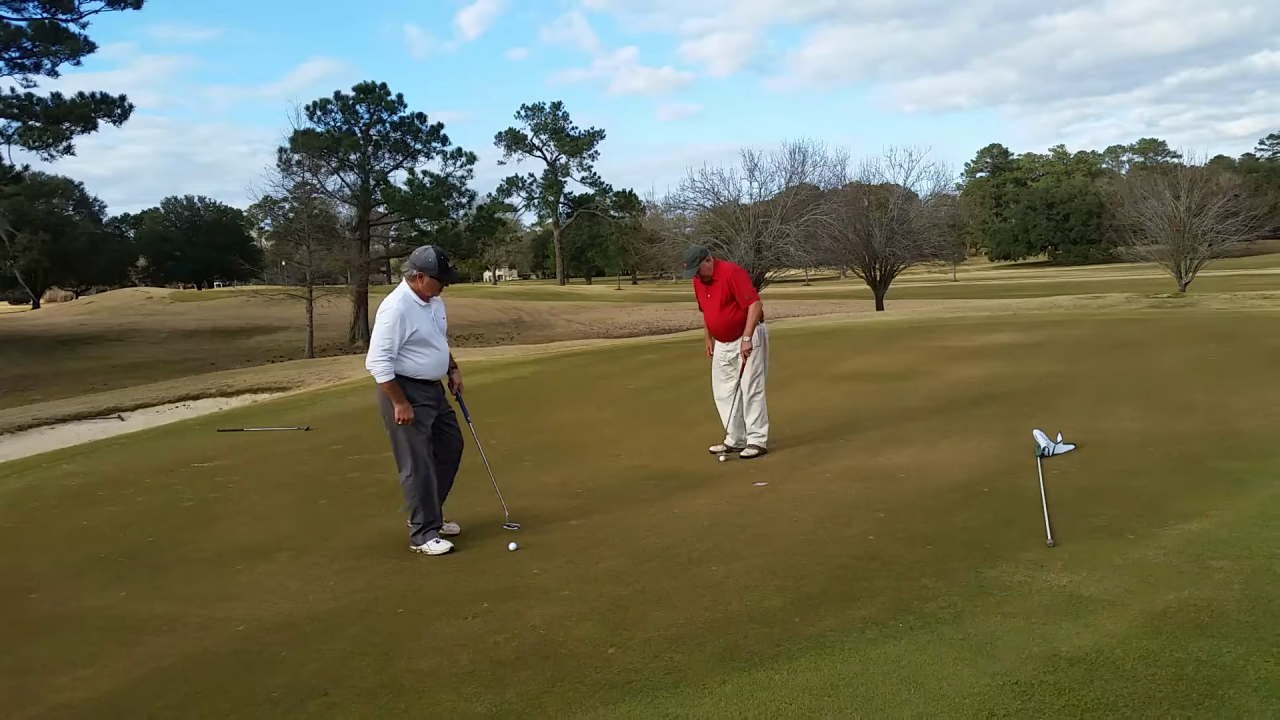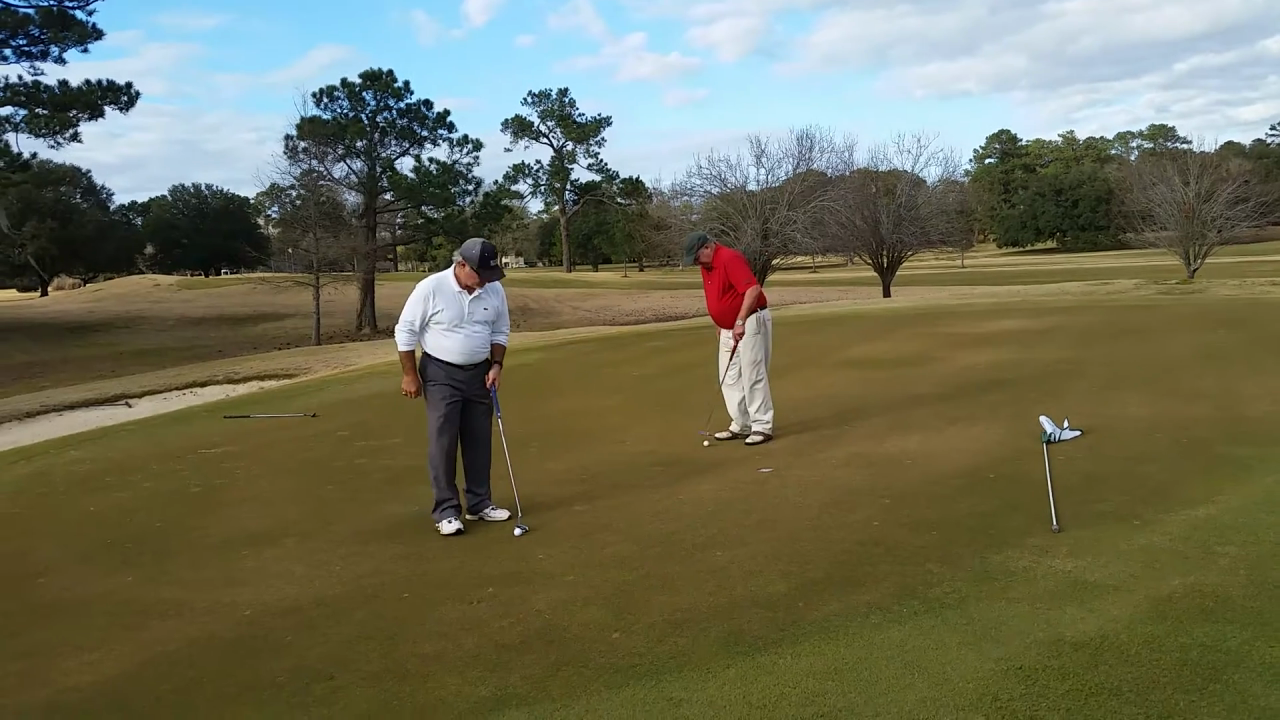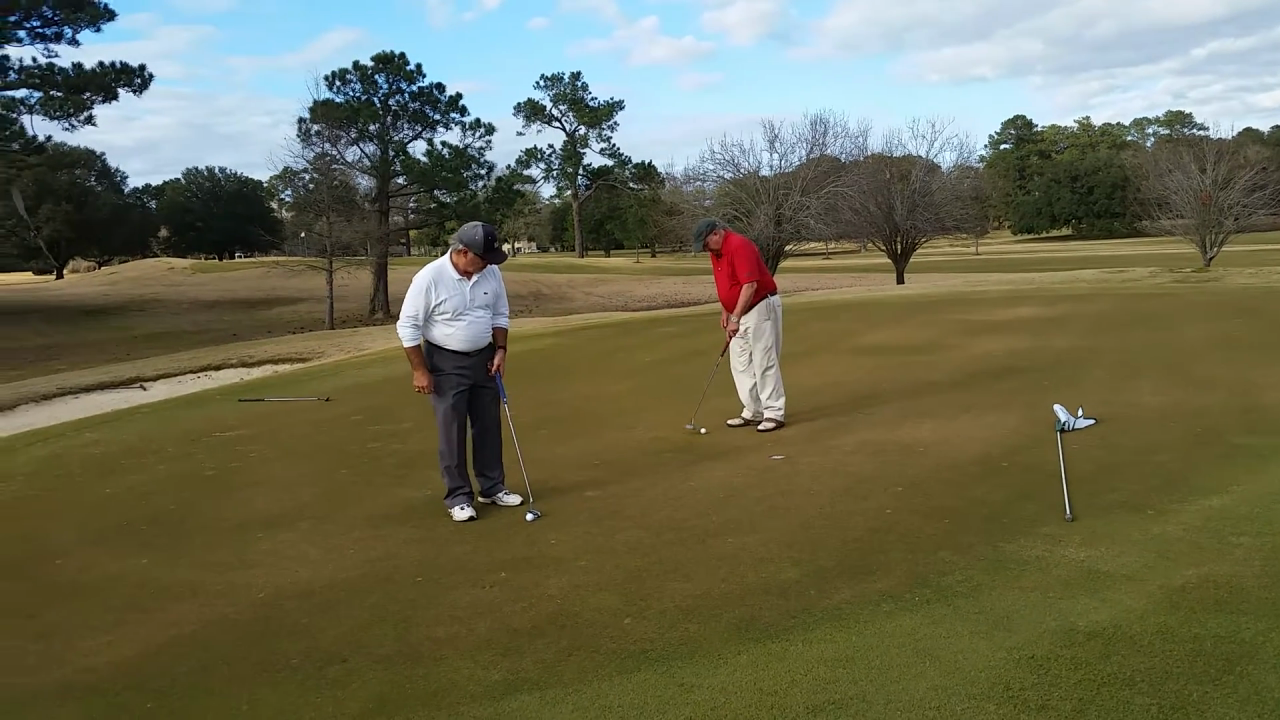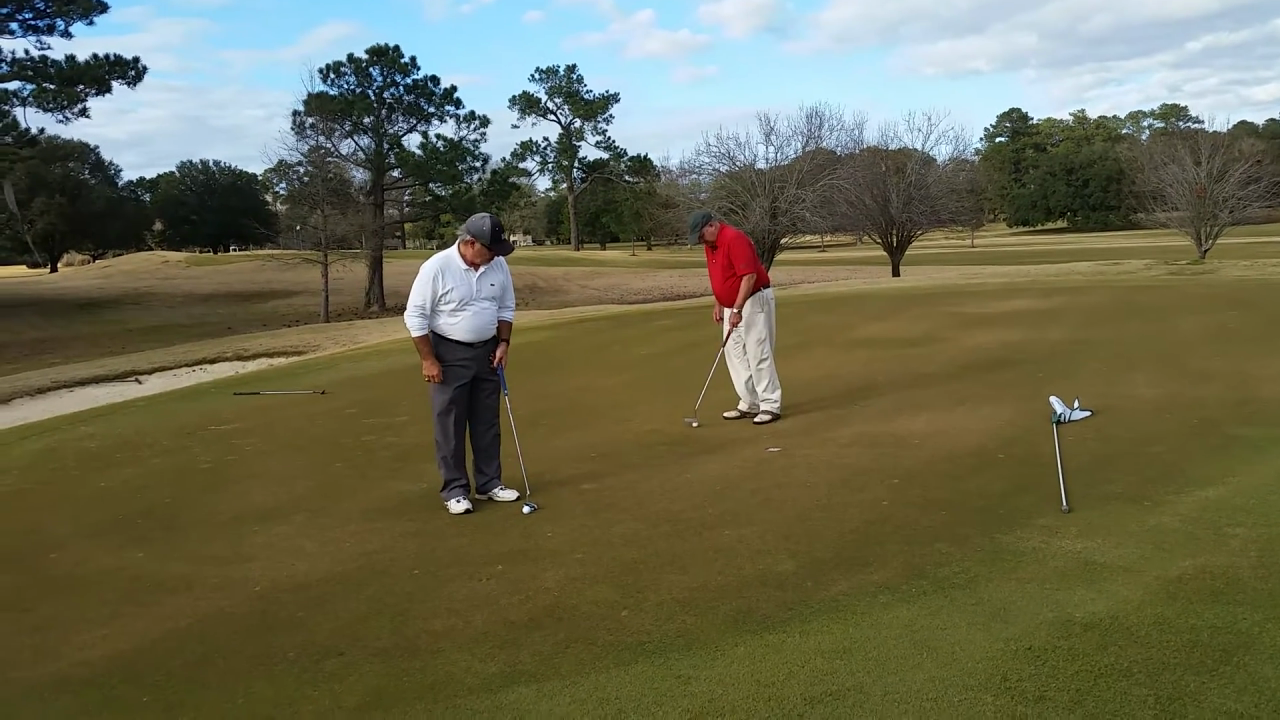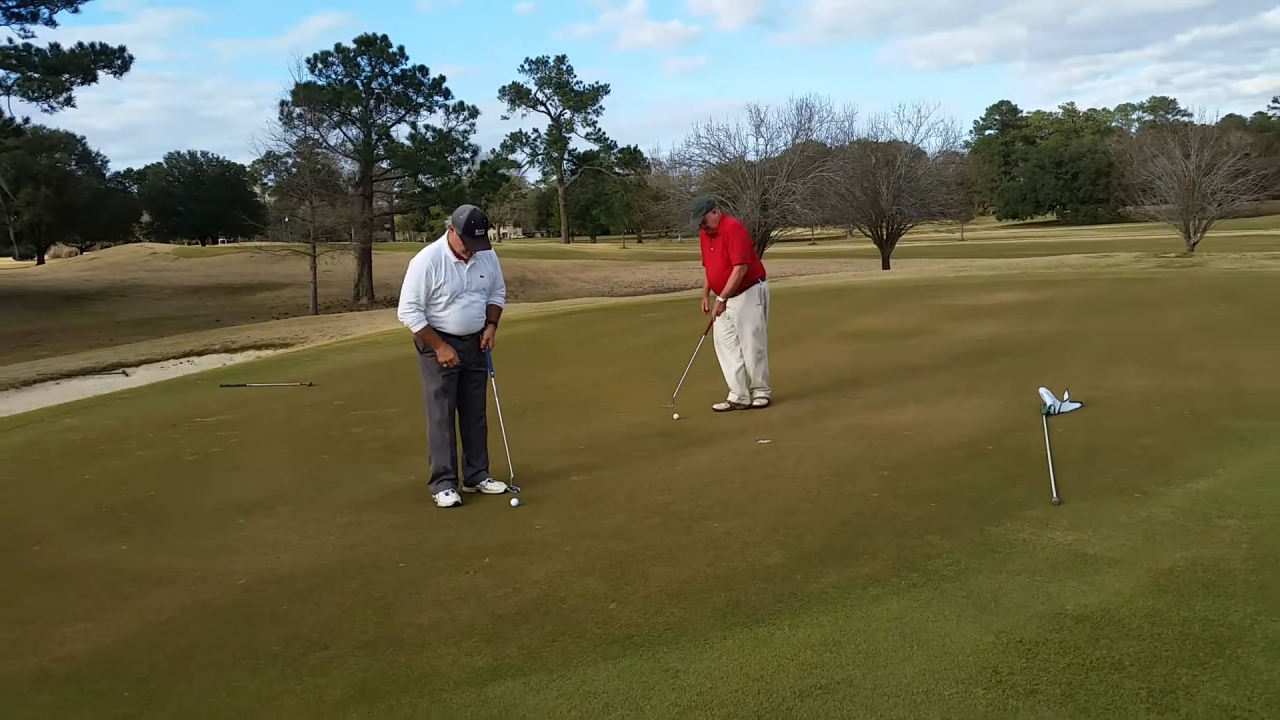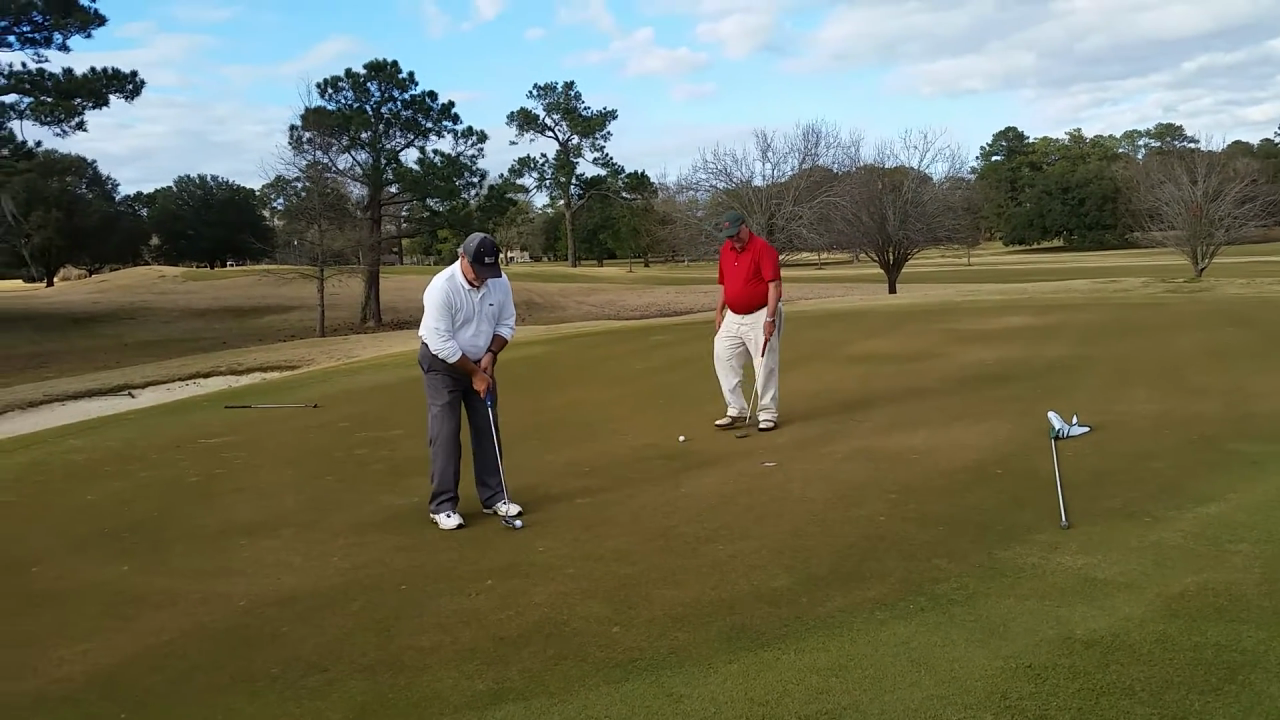
dt=0.7s
person 1, frame 1
left shoulder: (433, 300)
right shoulder: (396, 308)
right elbow: (378, 362)
left wrist: (453, 370)
right wrist: (400, 403)
left hip: (432, 389)
right hip: (406, 392)
left knee: (451, 447)
right knee: (418, 464)
left ankle: (425, 515)
right ankle: (424, 533)
person 1, frame 2
left shoulder: (495, 290)
right shoulder: (431, 288)
left elbow: (500, 332)
right elbow: (406, 332)
left wrist: (496, 366)
right wrist: (409, 374)
left hip: (478, 374)
right hip: (440, 374)
left knee: (479, 441)
right knee: (443, 441)
left ankle: (479, 503)
right ankle: (446, 510)
person 1, frame 3
left shoulder: (491, 273)
right shoulder: (429, 278)
left elbow: (500, 314)
right elbow: (408, 326)
left wrist: (500, 350)
right wrist: (419, 370)
left hip: (483, 359)
right hip: (446, 363)
left knee: (489, 425)
right knee: (452, 431)
left ankle: (492, 487)
right ankle: (458, 496)
person 1, frame 4
left shoulder: (498, 266)
right shoulder: (436, 268)
left elbow: (506, 308)
right elbow: (415, 316)
left wrist: (503, 343)
right wrist: (428, 359)
left hip: (486, 352)
right hip: (449, 354)
left knee: (487, 420)
right knee: (450, 423)
left ankle: (489, 483)
right ankle: (455, 489)
person 1, frame 5
left shoulder: (487, 256)
right shoulder: (427, 261)
left elbow: (496, 293)
right elbow: (409, 311)
left wrist: (491, 325)
right wrist: (440, 347)
left hip: (474, 343)
right hip: (439, 345)
left knee: (475, 412)
right knee: (441, 415)
left ankle: (476, 475)
right ankle: (443, 482)
person 1, frame 6
left shoulder: (500, 282)
right shoulder: (442, 287)
left elbow: (506, 323)
right elbow: (441, 344)
left wrist: (490, 355)
right wrist: (474, 373)
left hip: (480, 363)
right hip: (443, 364)
left knee: (487, 431)
right knee: (445, 432)
left ankle: (493, 497)
right ankle: (443, 505)
person 2, frame 1
left shoulder: (732, 272)
right shoulder: (698, 281)
left elbow: (755, 304)
left wrist: (748, 338)
right wrist: (708, 338)
left hip: (746, 340)
right hip: (722, 342)
left knee: (751, 389)
right knee: (723, 392)
left ankle: (757, 440)
right ankle: (736, 439)
person 2, frame 2
left shoulder: (730, 259)
right shoulder: (706, 265)
left elbow: (753, 289)
left wrist: (740, 322)
right wrist: (720, 324)
left hip: (750, 323)
right hip: (729, 328)
left knee: (753, 375)
right knee: (730, 378)
left ankle: (762, 427)
right ankle: (741, 425)
person 2, frame 3
left shoulder: (740, 246)
right shoulder: (716, 252)
left elbow: (750, 285)
left wrist: (735, 319)
right wrist: (726, 311)
left hip: (761, 308)
right hip: (740, 313)
left knee: (764, 362)
right knee: (741, 364)
left ankle: (774, 413)
right ankle: (753, 412)
person 2, frame 4
left shoulder: (734, 239)
right shoulder: (710, 244)
left elbow: (749, 276)
left wrist: (736, 310)
right wrist: (718, 304)
left hip: (754, 301)
right hip: (732, 306)
left knee: (759, 354)
right knee: (736, 356)
left ankle: (770, 406)
right ankle: (749, 404)
person 2, frame 5
left shoulder: (734, 228)
right shoulder: (705, 234)
left elbow: (740, 268)
left wrist: (721, 298)
right wrist: (705, 294)
left hip: (749, 293)
right hip: (726, 297)
left knee: (752, 345)
right knee: (725, 346)
left ankle: (761, 391)
right ankle: (739, 395)
person 2, frame 6
left shoulder: (763, 248)
right shoulder: (725, 250)
left elbow: (774, 285)
left wrist: (770, 319)
right wrist: (719, 311)
left hip: (760, 316)
right hip: (734, 317)
left knee: (765, 365)
right knee: (723, 358)
left ankle: (767, 414)
right ankle: (736, 410)
